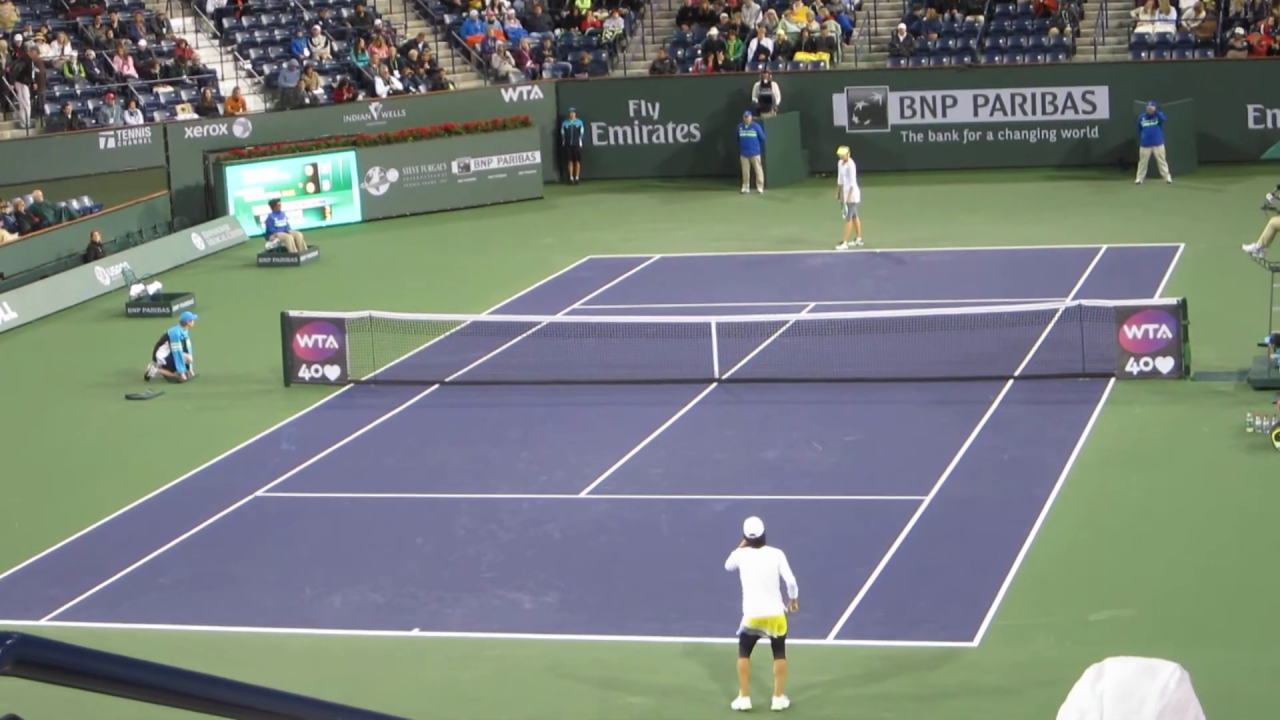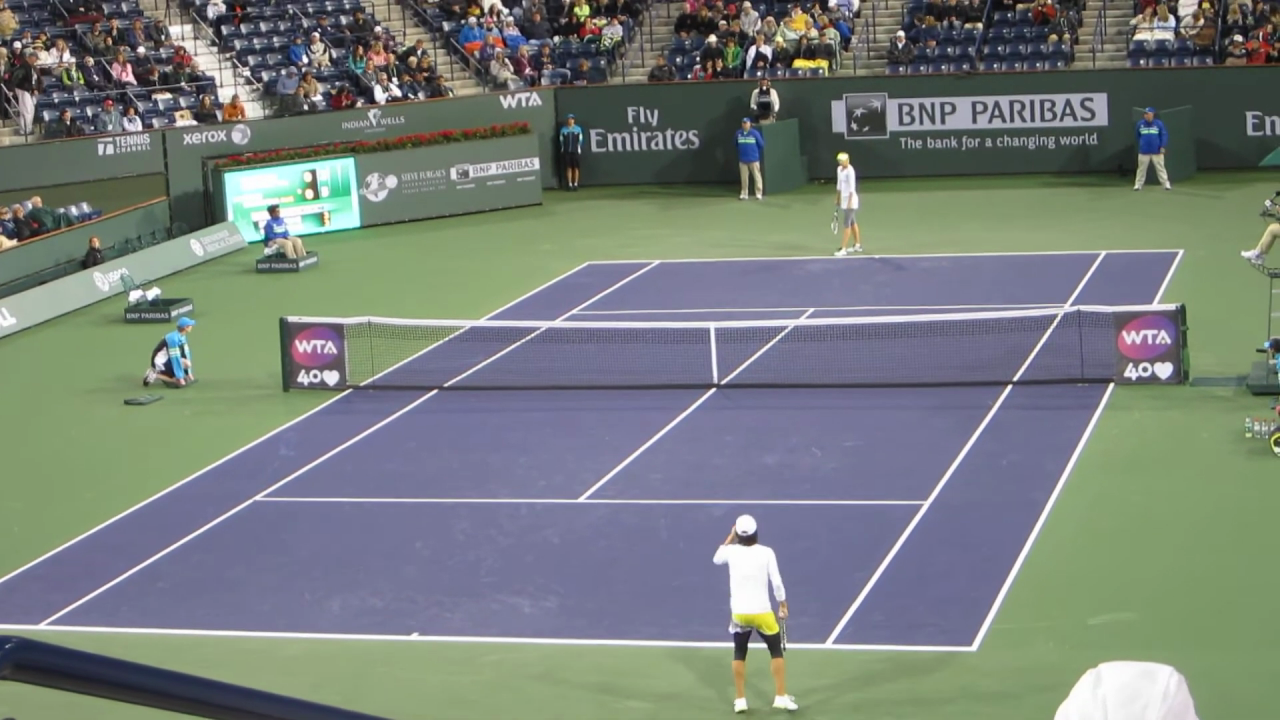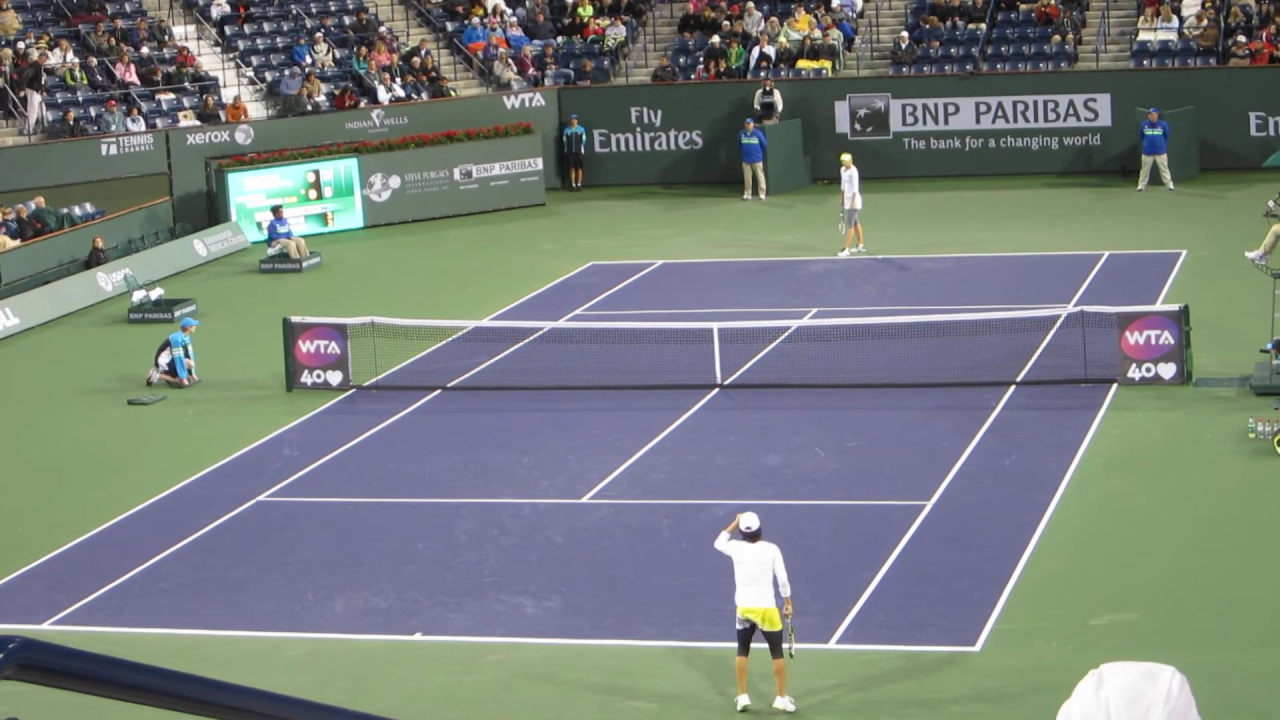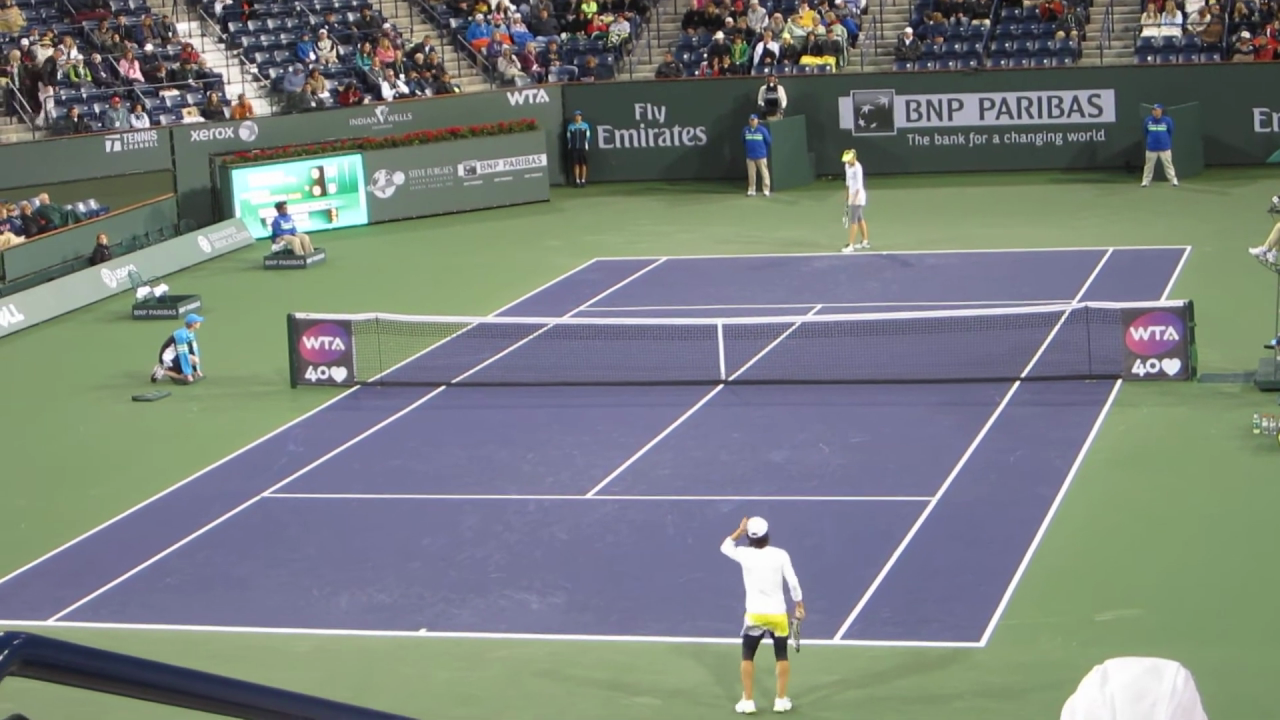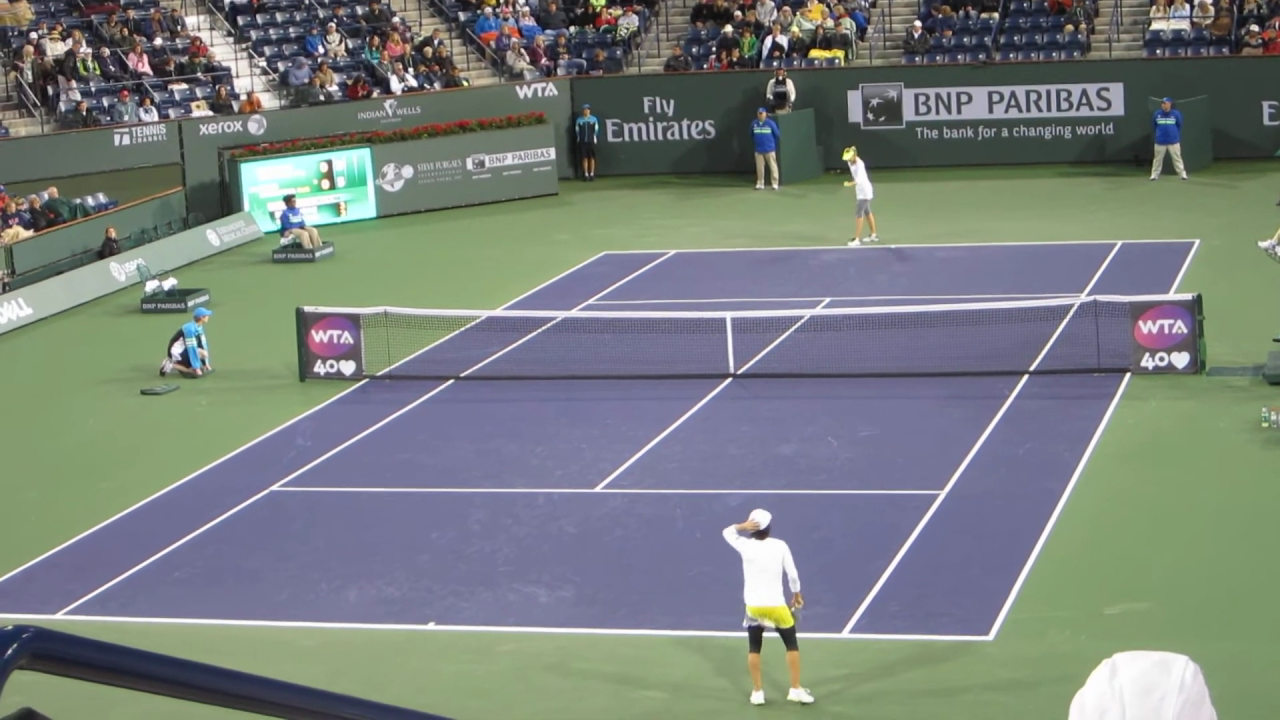
dt=0.5s
person 1, frame 1
left shoulder: (740, 555)
right shoulder: (776, 554)
left elbow: (728, 567)
right elbow: (791, 581)
left wrist: (742, 545)
right wrist: (793, 600)
left hip: (751, 616)
right hip: (775, 615)
left knee: (743, 653)
right knee: (779, 653)
left ankle: (743, 697)
right ankle: (778, 697)
person 1, frame 2
left shoulder: (731, 551)
right shoulder: (766, 553)
left elbow: (716, 559)
right elbow: (776, 582)
left wrist: (731, 536)
right wrist: (783, 605)
left hip: (739, 613)
right hip: (762, 612)
left knee: (739, 655)
right knee: (776, 651)
left ankle: (740, 699)
right ankle: (781, 697)
person 1, frame 3
left shoulder: (736, 548)
right shoulder: (771, 549)
left elbow: (718, 543)
right elbow: (782, 579)
left wrist: (734, 524)
right wrist: (788, 602)
left hip: (744, 609)
right hip: (767, 609)
left knee: (742, 651)
right knee: (777, 652)
left ankle: (742, 696)
right ankle: (781, 697)
person 1, frame 4
left shoulder: (744, 554)
right shoulder: (780, 555)
left elbow: (725, 547)
right elbow: (793, 583)
left wrist: (739, 531)
right wrist: (799, 605)
left hip: (754, 614)
right hip: (777, 615)
left knee: (747, 655)
right knee: (781, 655)
left ankle: (747, 701)
right ankle: (781, 699)
person 1, frame 5
left shoulder: (745, 546)
right shoulder: (781, 546)
left elbow: (727, 532)
right elbow: (793, 575)
left wrist: (744, 526)
right wrist: (797, 596)
left hip: (754, 606)
right hip: (776, 606)
left knee: (754, 648)
right knee: (791, 645)
left ankle: (758, 692)
right ankle: (796, 689)
